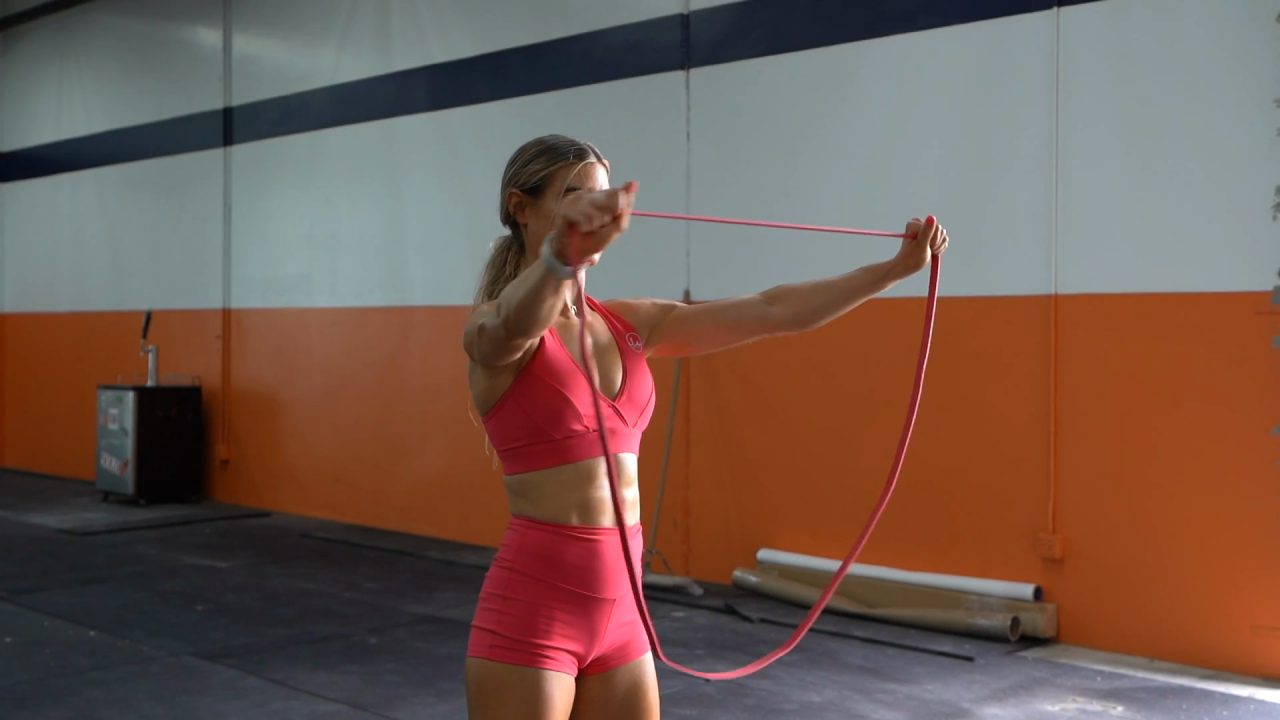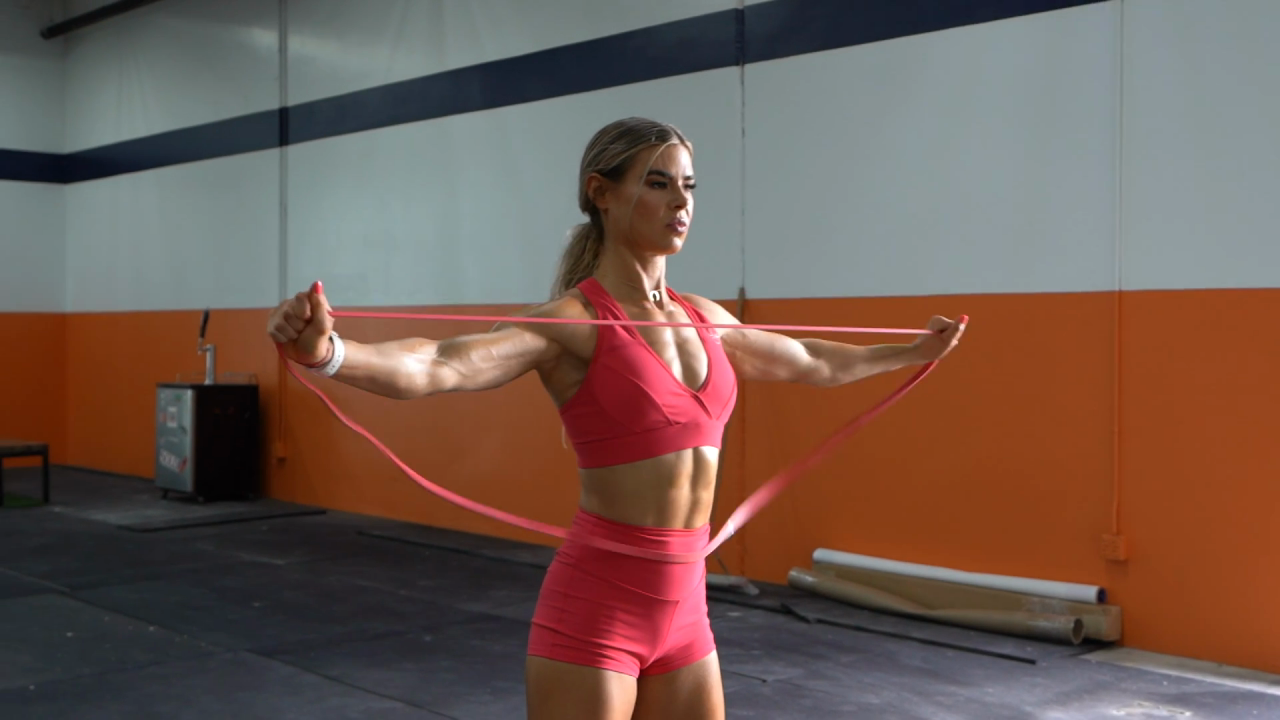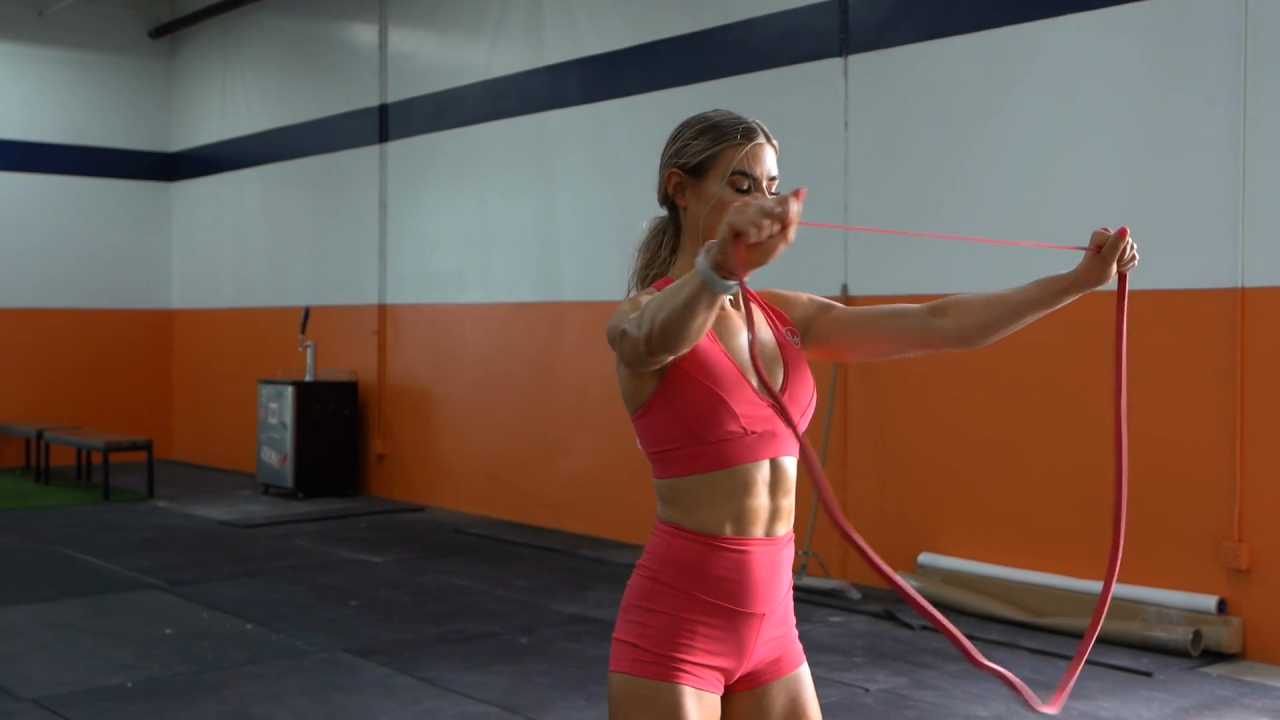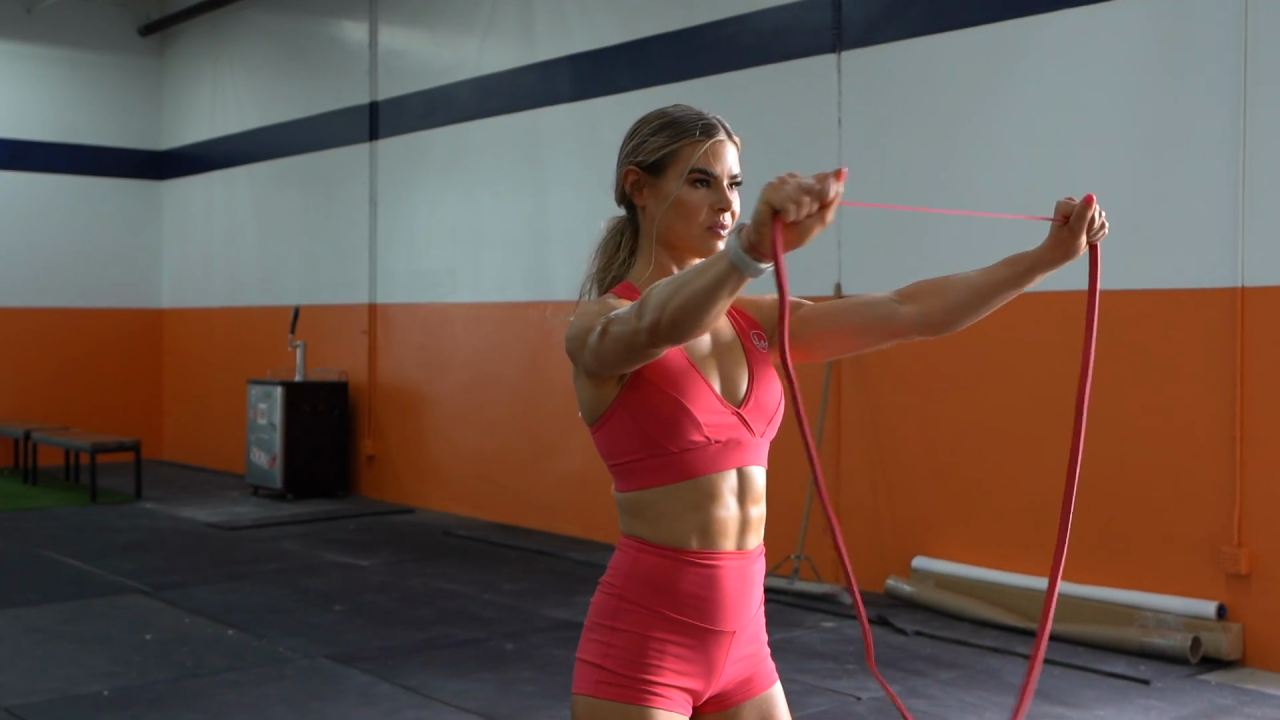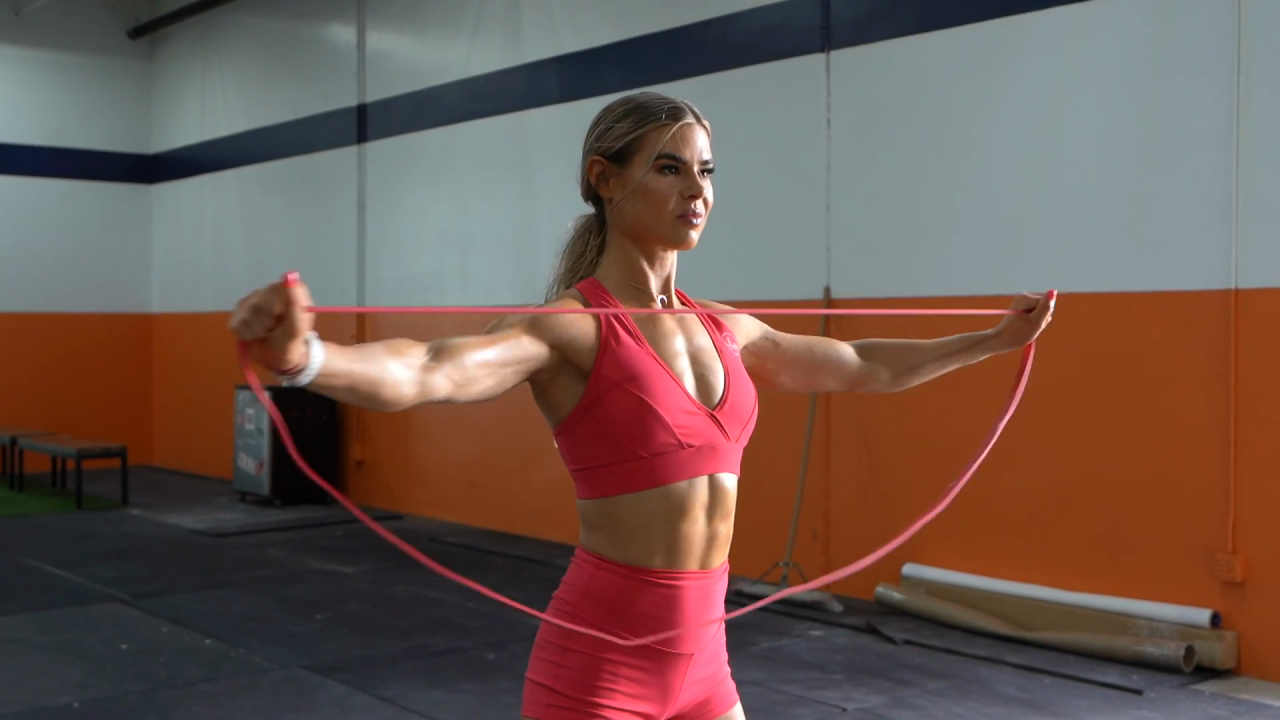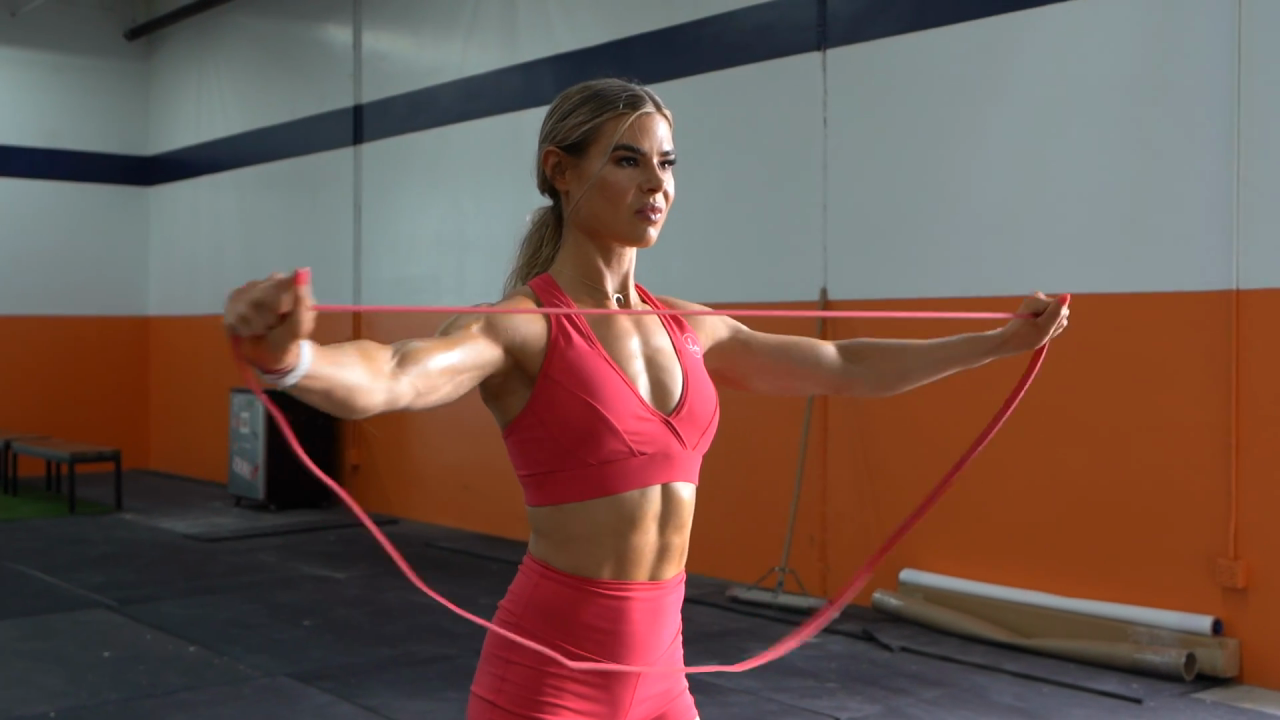
dt=0.7s
person 1, frame 1
left shoulder: (629, 325)
right shoulder: (496, 328)
left elbow: (772, 312)
right elbow: (518, 324)
left wrist: (898, 266)
right wrist: (562, 254)
left hip: (615, 613)
right hip: (529, 616)
person 1, frame 2
left shoulder: (700, 318)
right shoulder: (568, 321)
left elbow: (807, 363)
right elbow: (435, 367)
left wrist: (914, 351)
right wrist: (325, 353)
left hip: (681, 610)
right hip: (592, 612)
person 1, frame 3
left shoulder: (786, 317)
right shoulder: (643, 319)
left elbow: (938, 326)
right elbow: (662, 337)
left wrist: (1080, 280)
right wrist: (719, 260)
left hip: (769, 626)
right hip: (673, 630)
person 1, frame 4
left shoulder: (751, 322)
right shoulder: (601, 326)
left elbow: (907, 313)
right elbow: (656, 329)
left wrist: (1048, 256)
right wrist: (750, 246)
left hip: (739, 644)
right hip: (639, 649)
person 1, frame 5
left shoulder: (722, 331)
right shoulder: (567, 329)
left elbow: (867, 367)
right elbow: (424, 372)
left wrist: (997, 337)
right wrist: (300, 354)
person 1, frame 6
left shoulder: (681, 328)
right shoulder: (511, 325)
left elbow: (846, 367)
right elbow: (387, 378)
left wrist: (1002, 341)
right wrist: (283, 355)
